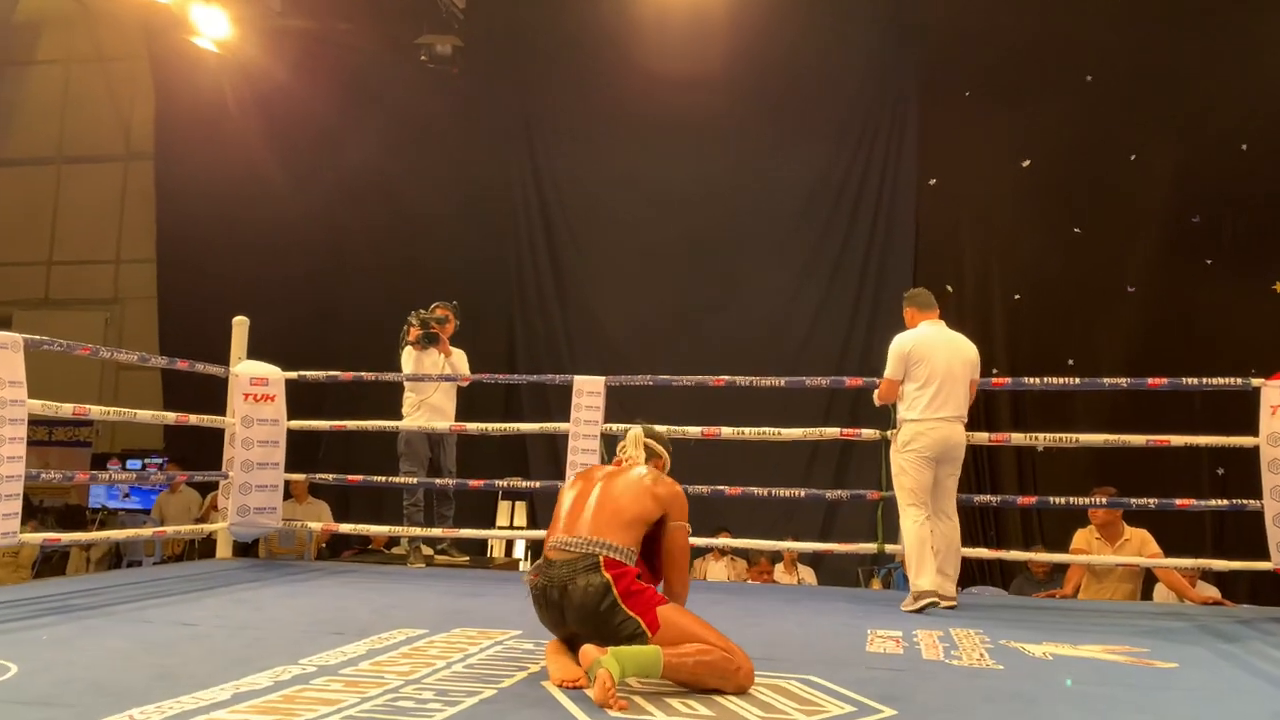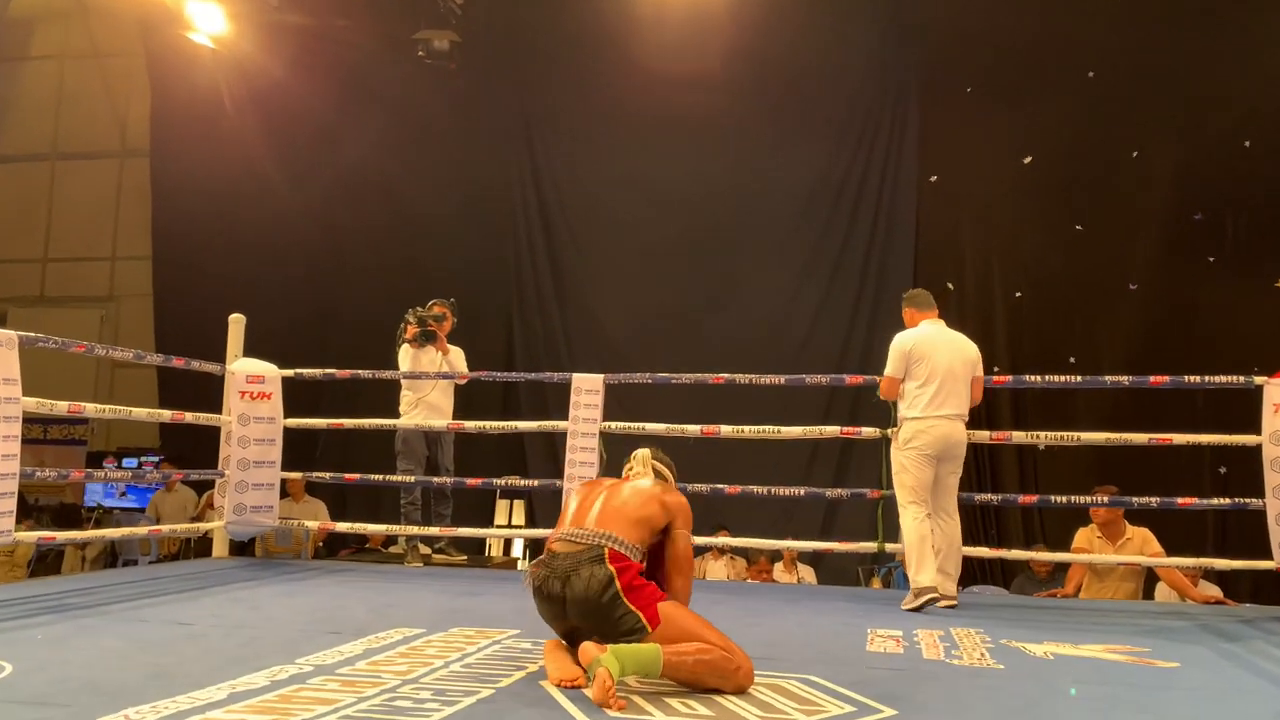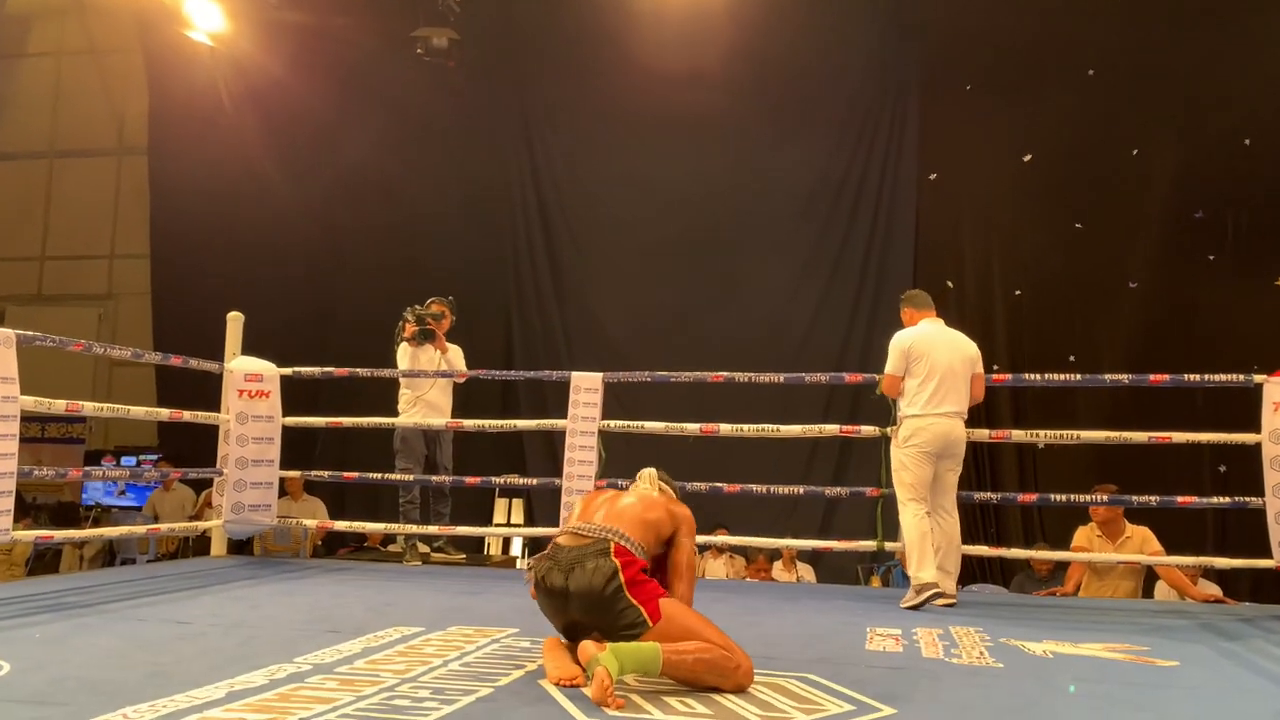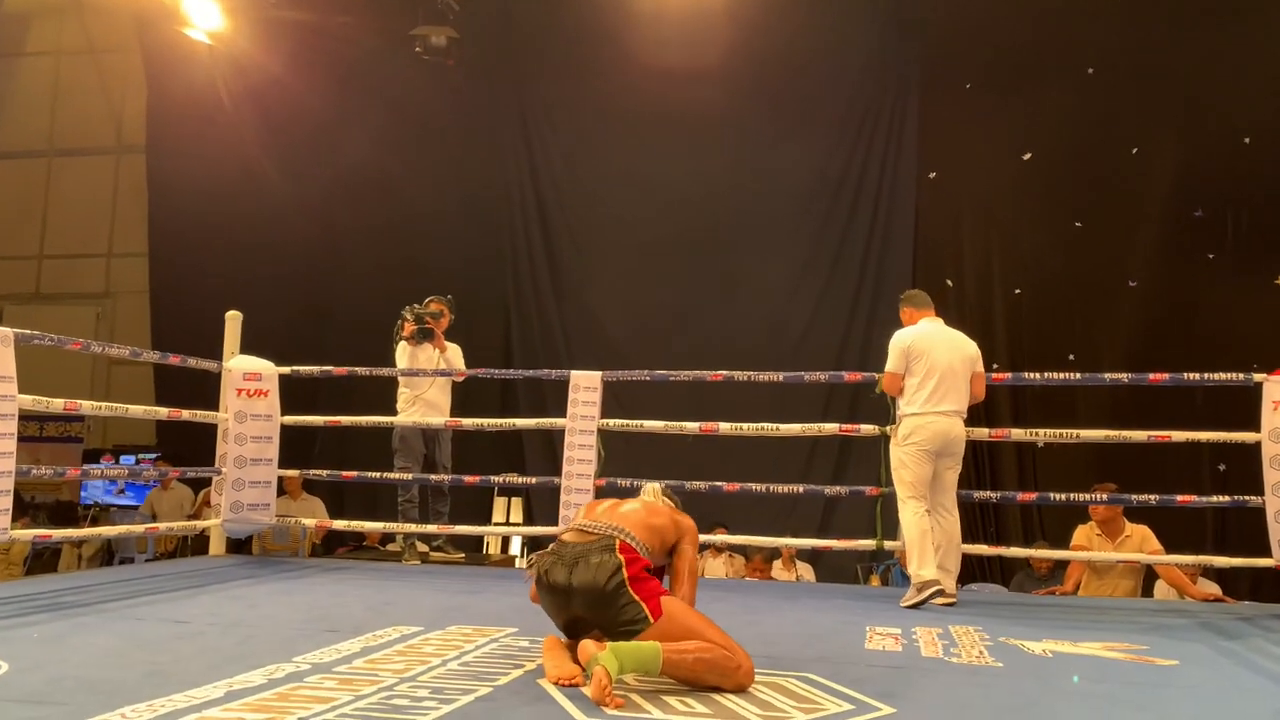
dt=0.1s
person 1, frame 1
left shoulder: (906, 341)
right shoulder: (967, 345)
left elbow: (886, 393)
right elbow: (970, 396)
left wrist: (879, 397)
left hip: (917, 432)
right hip: (954, 433)
left knee: (914, 510)
right knee: (945, 512)
left ankle: (923, 587)
right ankle: (947, 589)
person 1, frame 2
left shoulder: (906, 339)
right shoulder: (968, 344)
left elbow: (888, 391)
right elbow: (975, 396)
left wrist: (898, 393)
left hip: (918, 430)
right hip: (955, 431)
left knee: (914, 508)
right knee: (947, 511)
left ankle: (924, 584)
right ankle: (948, 588)
person 1, frame 3
left shoulder: (905, 337)
right shoulder: (966, 342)
left elbow: (889, 389)
right elbow: (977, 394)
left hip: (918, 428)
right hip: (955, 430)
left knee: (914, 505)
right knee: (946, 508)
left ankle: (924, 581)
right ankle: (947, 587)
person 1, frame 4
left shoulder: (905, 336)
right shoulder: (966, 342)
left elbow: (890, 387)
right elbow: (978, 393)
left hip: (917, 426)
right hip: (954, 428)
left knee: (913, 503)
right knee: (946, 507)
left ankle: (925, 579)
right ankle: (947, 586)
person 2, frame 1
left shoulder: (457, 354)
right shoulder: (412, 350)
left elbow: (465, 379)
right elbow: (411, 383)
left wrist: (446, 352)
right wrist: (417, 348)
right hip: (415, 426)
left knee: (446, 488)
right knee: (414, 488)
left ankle: (443, 543)
right ankle: (414, 547)
person 2, frame 2
left shoulder: (454, 352)
right shoulder: (409, 348)
left elbow: (463, 378)
right elbow: (409, 382)
left wrist: (444, 350)
right wrist: (414, 346)
right hip: (413, 424)
left knee: (443, 486)
right knee: (411, 487)
left ankle: (441, 542)
right ankle: (412, 546)
person 2, frame 3
left shoulder: (453, 350)
right shoulder: (408, 346)
left elbow: (461, 376)
right elbow: (407, 380)
left wrist: (442, 348)
right wrist: (412, 344)
left hip: (441, 425)
right hip: (411, 423)
left knee: (441, 485)
right knee: (410, 486)
left ankle: (439, 541)
right ankle: (410, 544)
person 2, frame 4
left shoulder: (452, 349)
right shoulder: (406, 345)
left elbow: (460, 375)
right elbow: (406, 379)
left wrist: (441, 347)
right wrist: (411, 343)
right hip: (410, 422)
left knee: (441, 484)
right knee: (408, 485)
left ankle: (439, 540)
right ankle: (409, 543)
person 3, frame 1
left shoulder: (579, 478)
right shoulder: (667, 488)
right elbow: (676, 584)
right wrist: (664, 629)
left hip: (546, 594)
right hip: (601, 588)
right knee: (739, 672)
left ankle: (567, 650)
right ankle: (616, 659)
person 3, frame 2
left shoulder: (586, 488)
right shoulder: (672, 498)
right elbow: (678, 590)
right wrist: (663, 637)
left hip: (547, 583)
right hip: (604, 581)
right knee: (739, 672)
left ankle: (567, 649)
right ankle: (614, 657)
person 3, frame 3
left shoulder: (591, 499)
right shoulder: (678, 511)
right elbow: (680, 599)
right hip: (606, 577)
right knee: (739, 670)
left ankle: (566, 649)
right ankle: (614, 656)
person 3, frame 4
left shoulder: (596, 506)
right shoulder: (681, 522)
right elbow: (682, 603)
right hip: (608, 574)
right knee: (740, 671)
left ankle: (565, 648)
right ankle: (612, 655)
person 4, frame 1
left shoulder: (1141, 537)
right shoulder: (1083, 536)
left elbow: (1163, 569)
right elbow: (1078, 564)
left wrist: (1196, 597)
right wrist: (1068, 590)
person 4, frame 2
left shoulder: (1143, 536)
right shoulder: (1085, 534)
left elbow: (1164, 568)
right elbow: (1079, 563)
left wrist: (1198, 596)
right wrist: (1069, 589)
person 4, frame 3
left shoulder: (1142, 535)
right shoulder: (1084, 533)
left elbow: (1164, 567)
right elbow: (1079, 561)
left wrist: (1197, 594)
right wrist: (1068, 587)
person 4, frame 4
left shoulder: (1142, 533)
right shoulder: (1084, 532)
left elbow: (1164, 566)
right elbow: (1078, 560)
left wrist: (1197, 593)
right wrist: (1068, 587)
